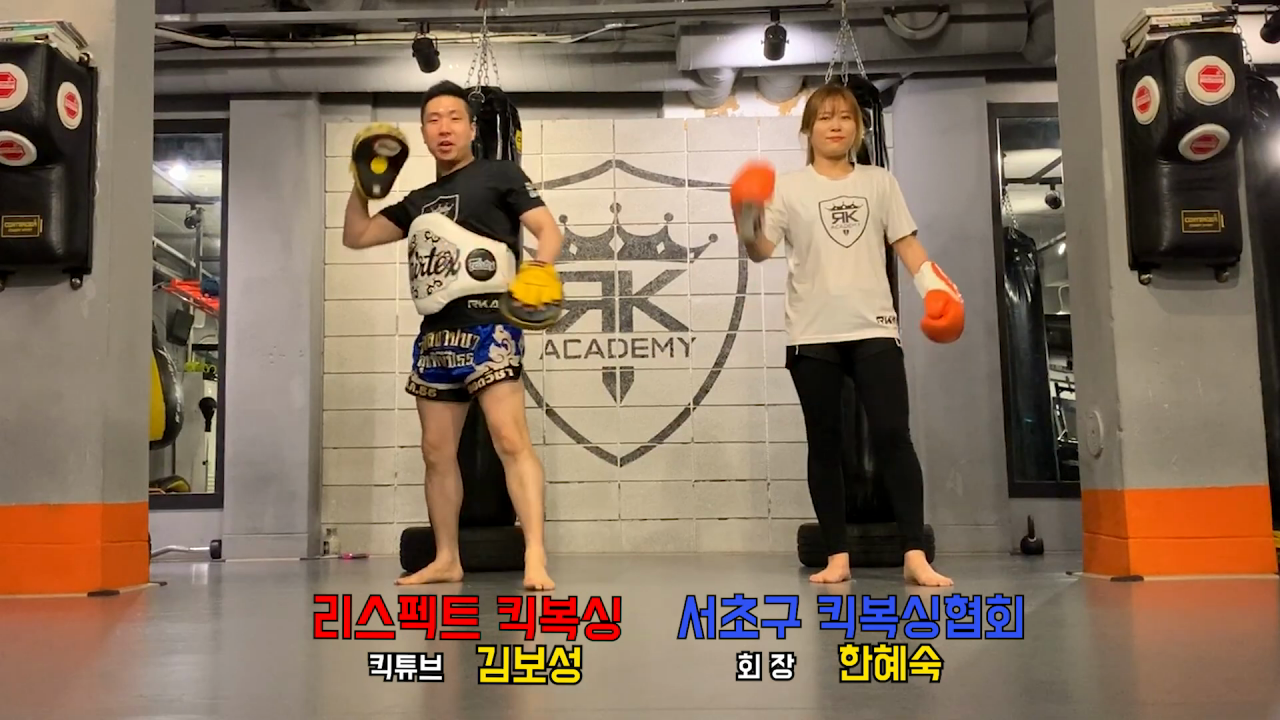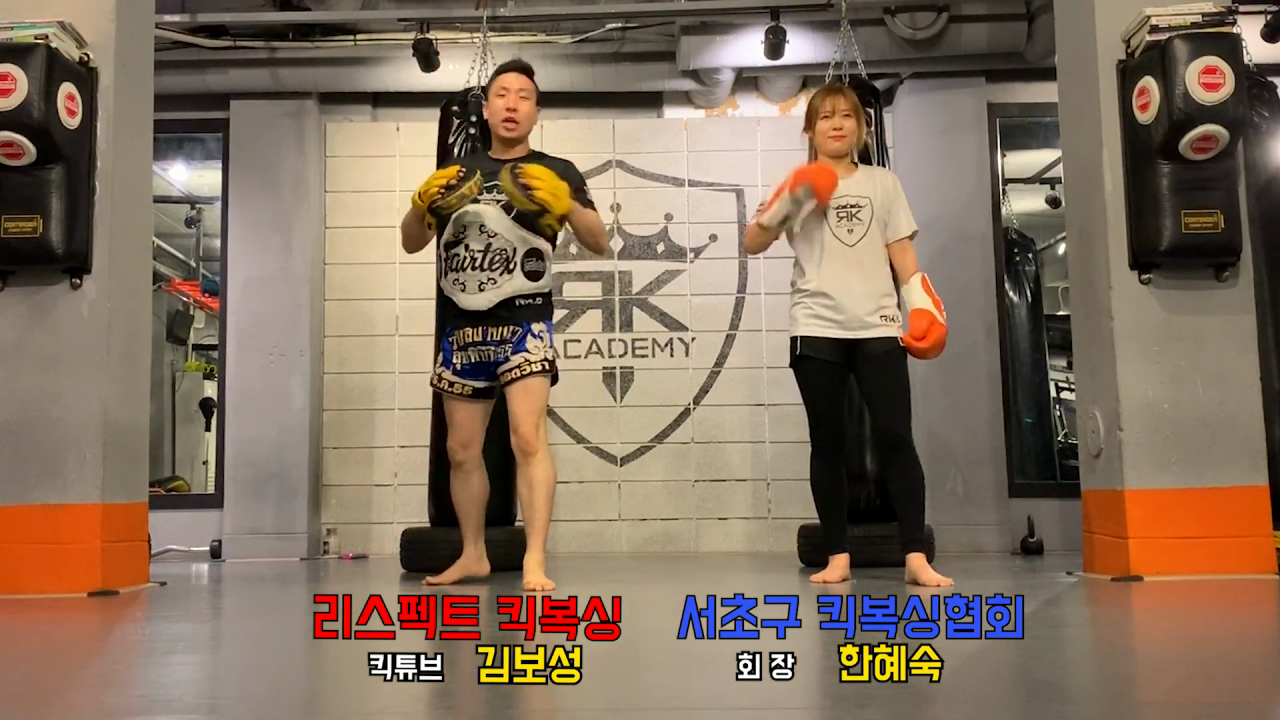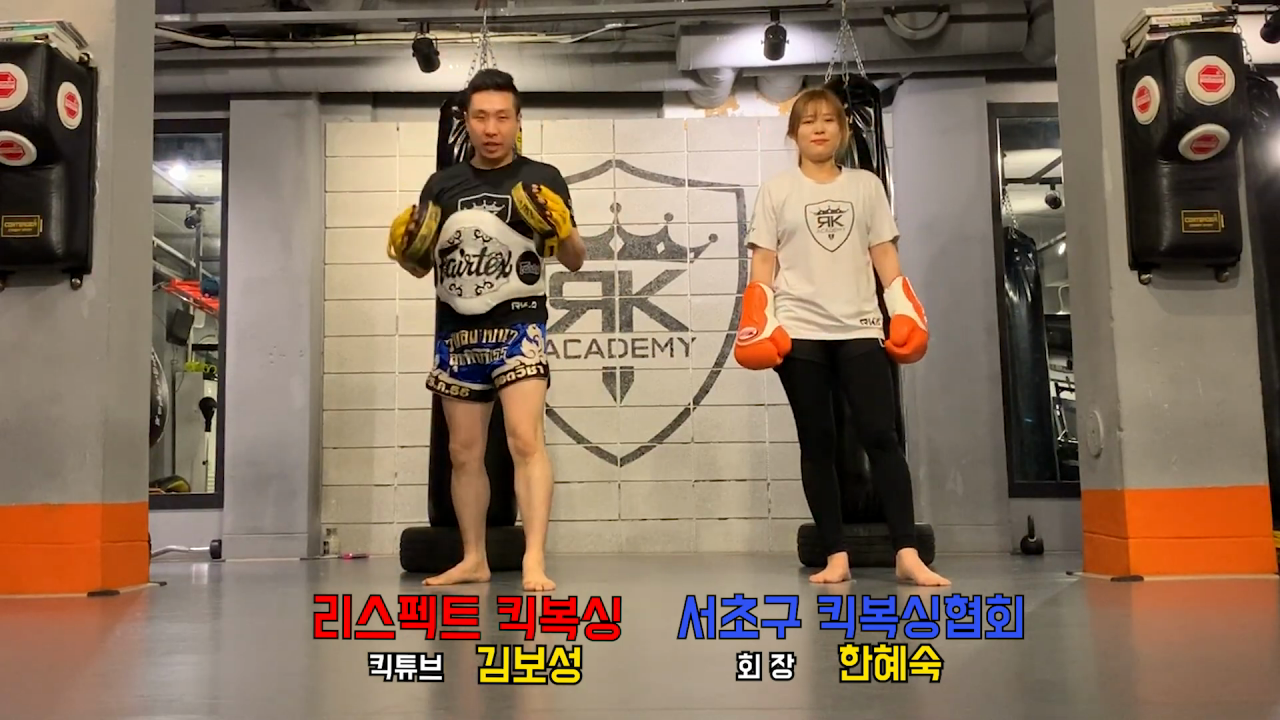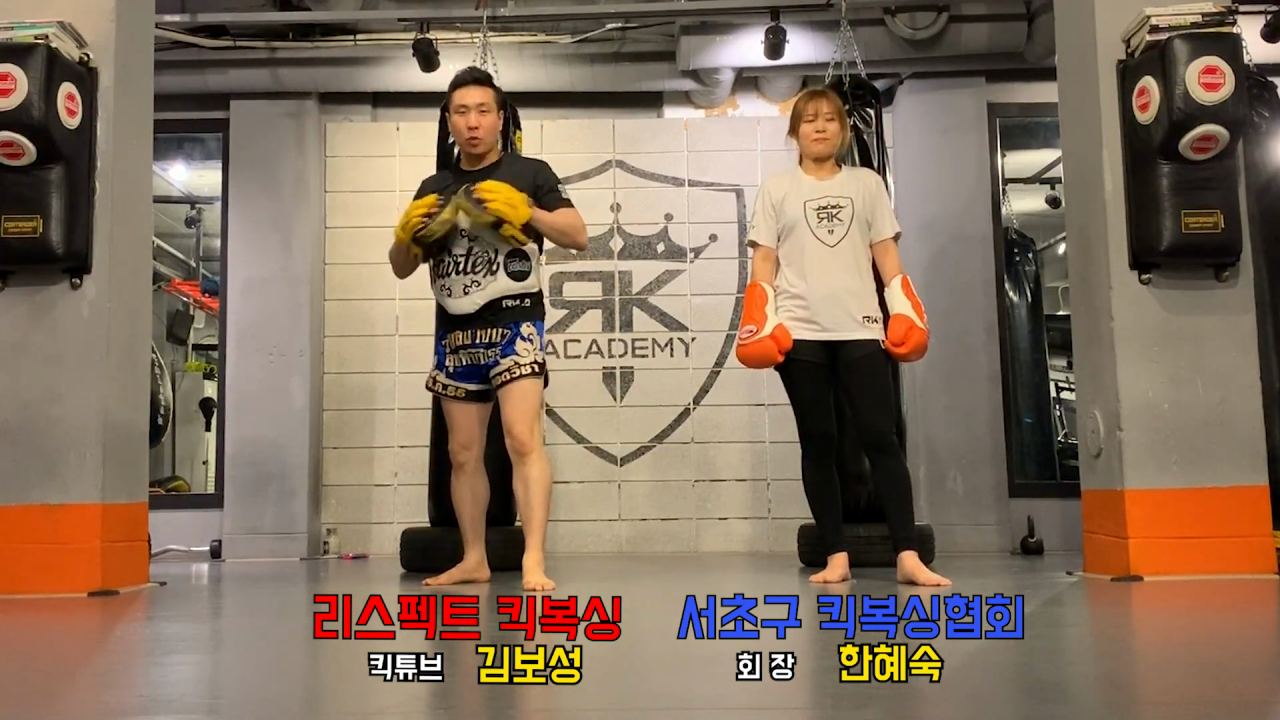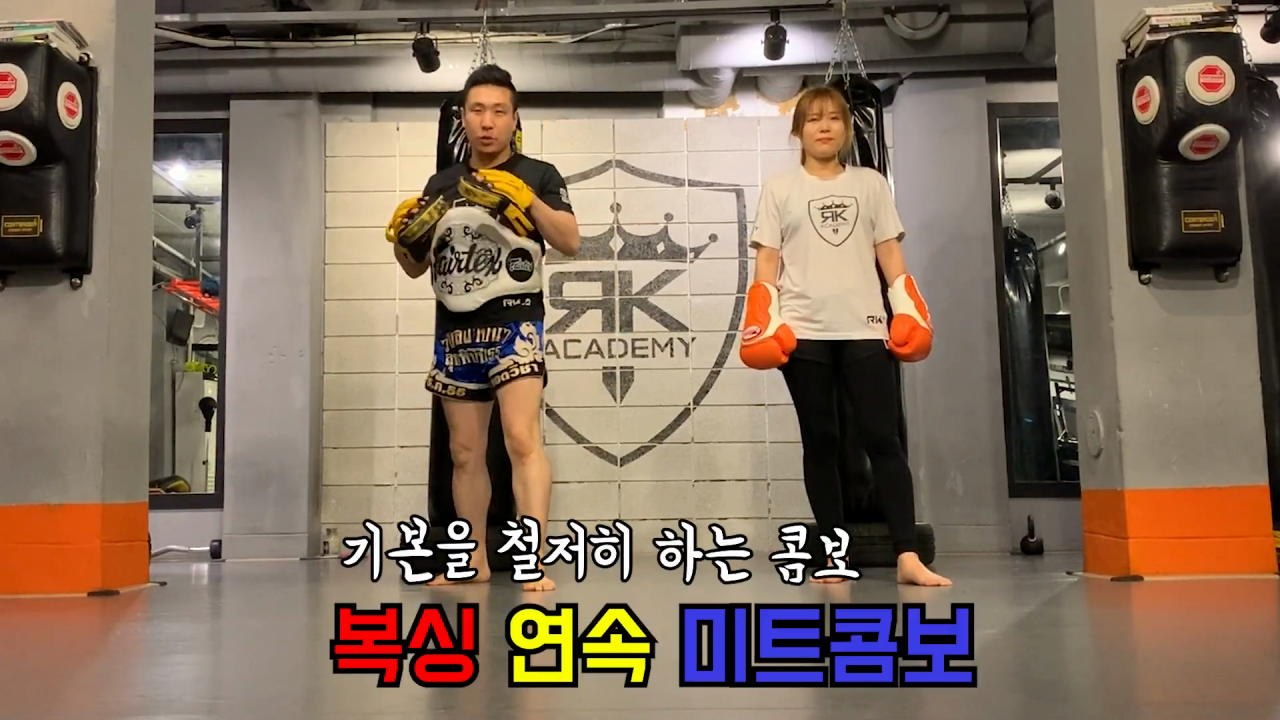
dt=1s
person 1, frame 1
left shoulder: (498, 174)
right shoulder: (420, 200)
left elbow: (547, 229)
right elbow: (355, 236)
left wrist: (540, 269)
right wrist: (362, 180)
left hip: (487, 327)
right hip: (435, 334)
left knee: (511, 440)
right knee: (437, 452)
left ankle: (535, 561)
right ankle: (446, 559)
person 1, frame 2
left shoulder: (556, 171)
right shoulder: (461, 173)
left elbow: (598, 242)
right elbow: (411, 242)
left wrist: (563, 203)
right wrist: (425, 203)
left hip: (523, 324)
right hip: (462, 328)
left knee: (529, 439)
right knee: (462, 450)
left ankle: (535, 563)
right ankle: (473, 554)
person 1, frame 3
left shoulder: (541, 178)
right shoulder: (442, 184)
left elbow: (575, 261)
right elbow: (422, 265)
left wrist: (560, 228)
right wrist: (405, 248)
left hip: (518, 326)
right hip: (457, 334)
left knee: (525, 439)
right knee: (463, 452)
left ankle: (534, 562)
right ankle: (473, 559)
person 1, frame 4
left shoulder: (529, 173)
right shoulder: (435, 188)
left elbow: (578, 235)
right elbow: (401, 268)
left wrist: (524, 211)
right wrist: (408, 233)
left hip: (514, 323)
right hip: (455, 332)
left knee: (522, 438)
right knee: (463, 452)
left ankle: (533, 562)
right ankle: (473, 560)
person 1, frame 5
left shoulder: (538, 174)
right shoulder: (441, 184)
left elbow: (570, 243)
right elbow: (417, 267)
left wrist: (525, 200)
right wrist: (403, 238)
left hip: (515, 324)
right hip: (455, 331)
left knee: (522, 438)
right knee: (465, 453)
left ankle: (534, 561)
right ankle: (476, 559)
person 2, frame 1
left shoulder: (879, 182)
right shoulder: (787, 187)
left elbow: (907, 245)
right elbow: (761, 249)
left wrist: (936, 289)
right wrist: (749, 217)
left hip: (874, 329)
right hip: (812, 334)
left knee: (893, 435)
right knee: (824, 443)
left ankle: (915, 555)
right ankle: (837, 556)
person 2, frame 2
left shoulder: (883, 182)
right shoulder: (797, 184)
left elbow: (902, 250)
right elbow: (754, 240)
left wrist: (924, 306)
right wrist: (787, 199)
left hip: (878, 328)
right hip: (816, 330)
left knee: (895, 437)
right knee: (828, 443)
left ankle: (916, 556)
right ankle: (838, 556)
person 2, frame 3
left shoulder: (867, 185)
right shoulder: (777, 190)
left elbow: (885, 255)
right elbow: (764, 261)
left wrist: (904, 313)
right wrist: (760, 320)
left hip: (860, 330)
right hip: (799, 332)
left knee: (881, 436)
right knee: (817, 442)
left ankle: (908, 554)
right ankle: (836, 556)
person 2, frame 4
left shoulder: (867, 183)
right shoulder: (777, 189)
left elbow: (886, 251)
right elbow: (764, 259)
left wrist: (904, 311)
right wrist: (761, 318)
left hip: (860, 330)
right hip: (799, 332)
left knee: (881, 438)
right knee: (818, 443)
left ankle: (907, 555)
right ankle: (836, 556)
person 2, frame 5
left shoulder: (870, 184)
right shoulder: (780, 188)
left elbow: (889, 252)
right elbow: (768, 259)
left wrist: (907, 310)
right wrist: (765, 319)
left hip: (864, 329)
right hip: (803, 333)
left knee: (882, 439)
right knee: (820, 443)
left ankle: (908, 556)
